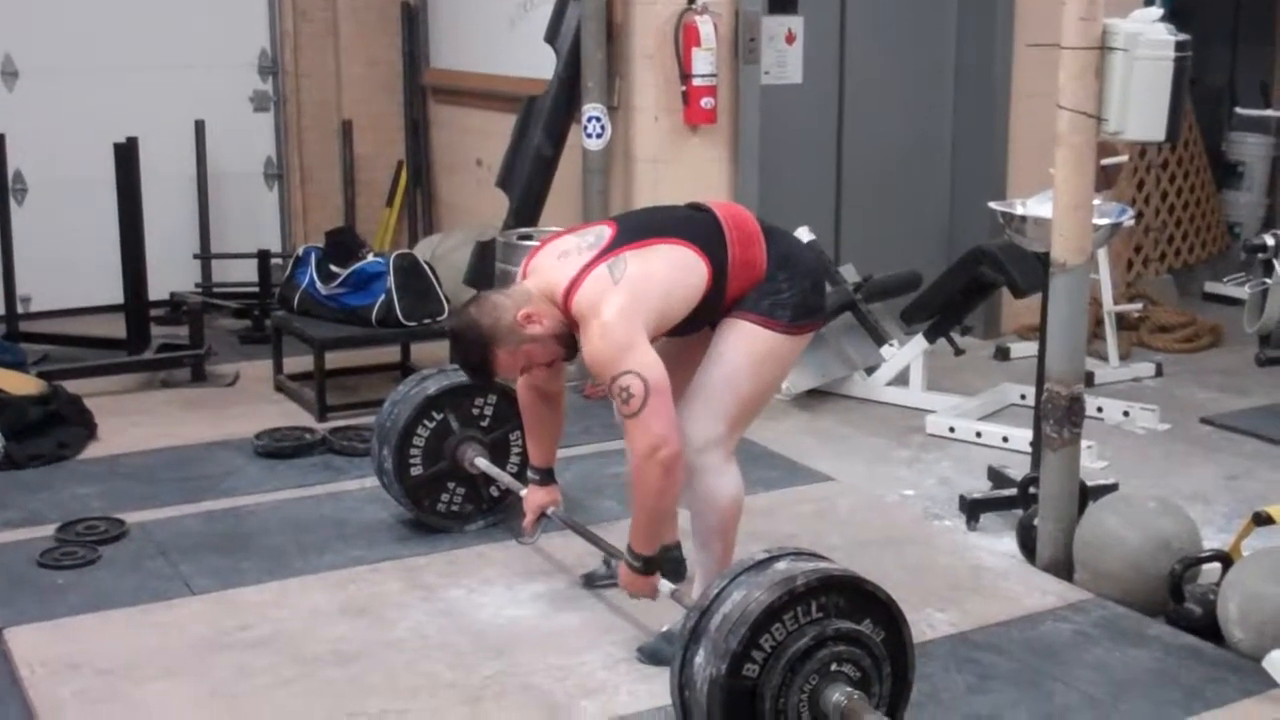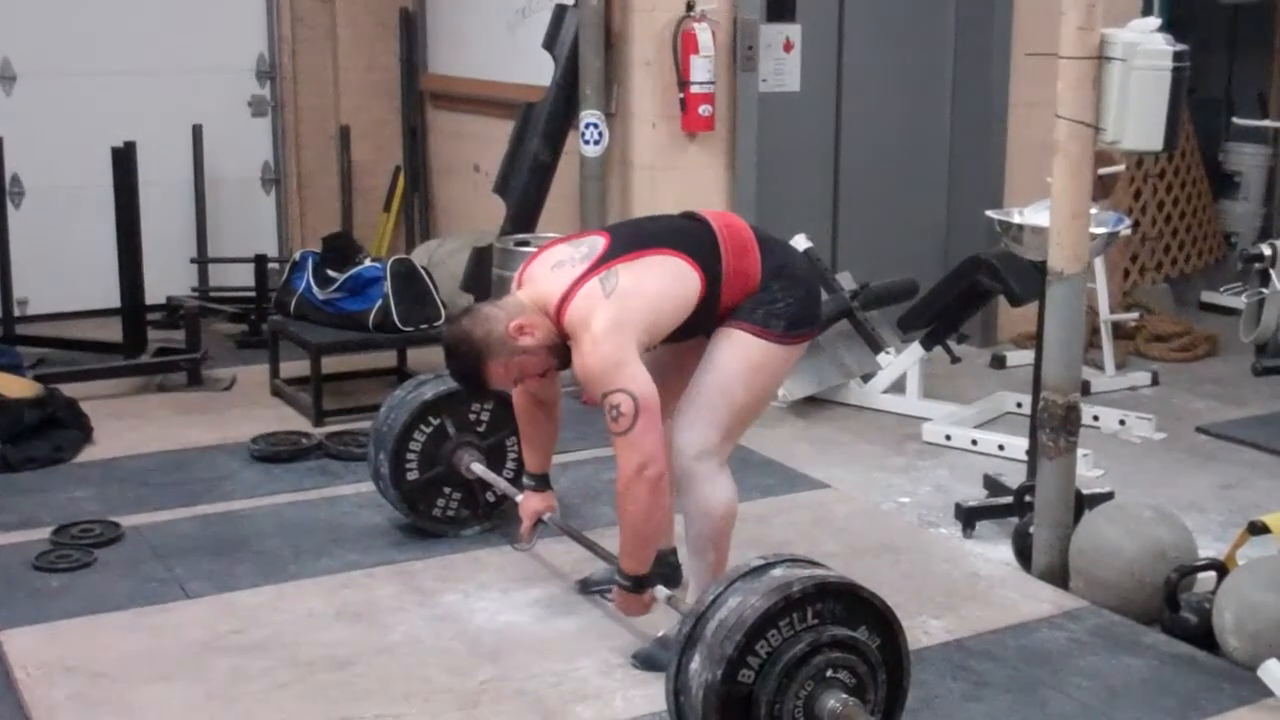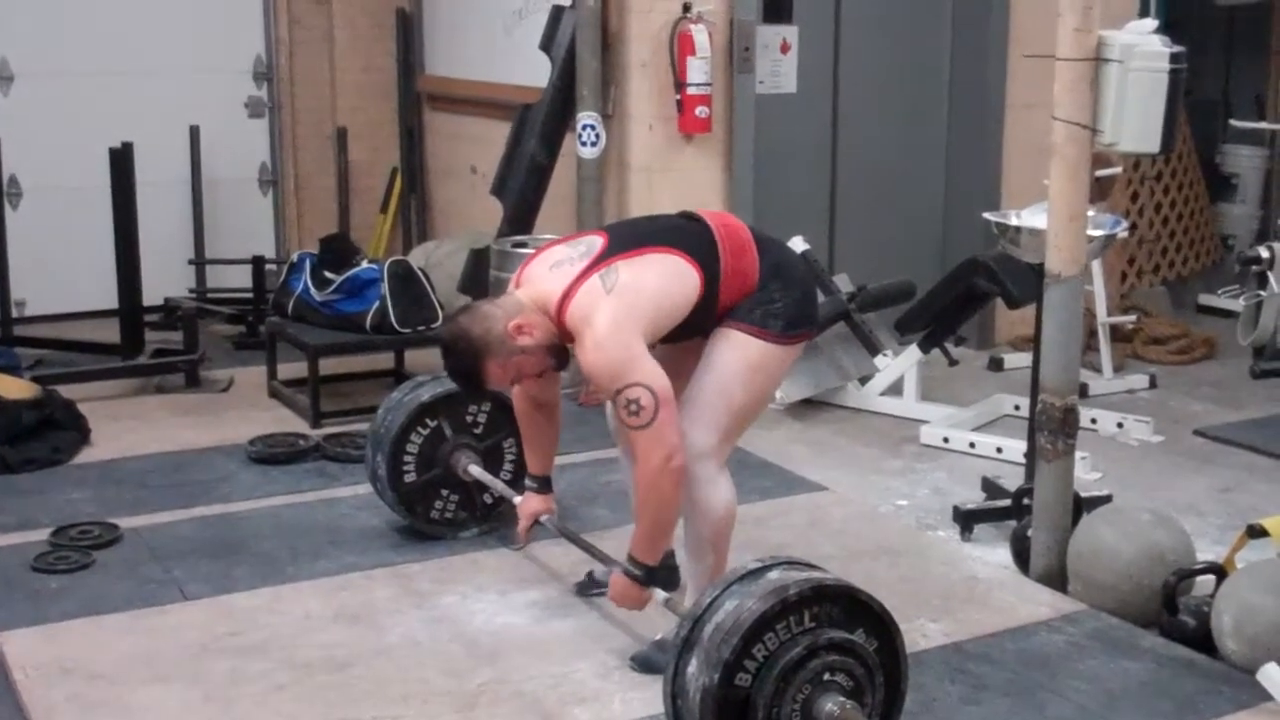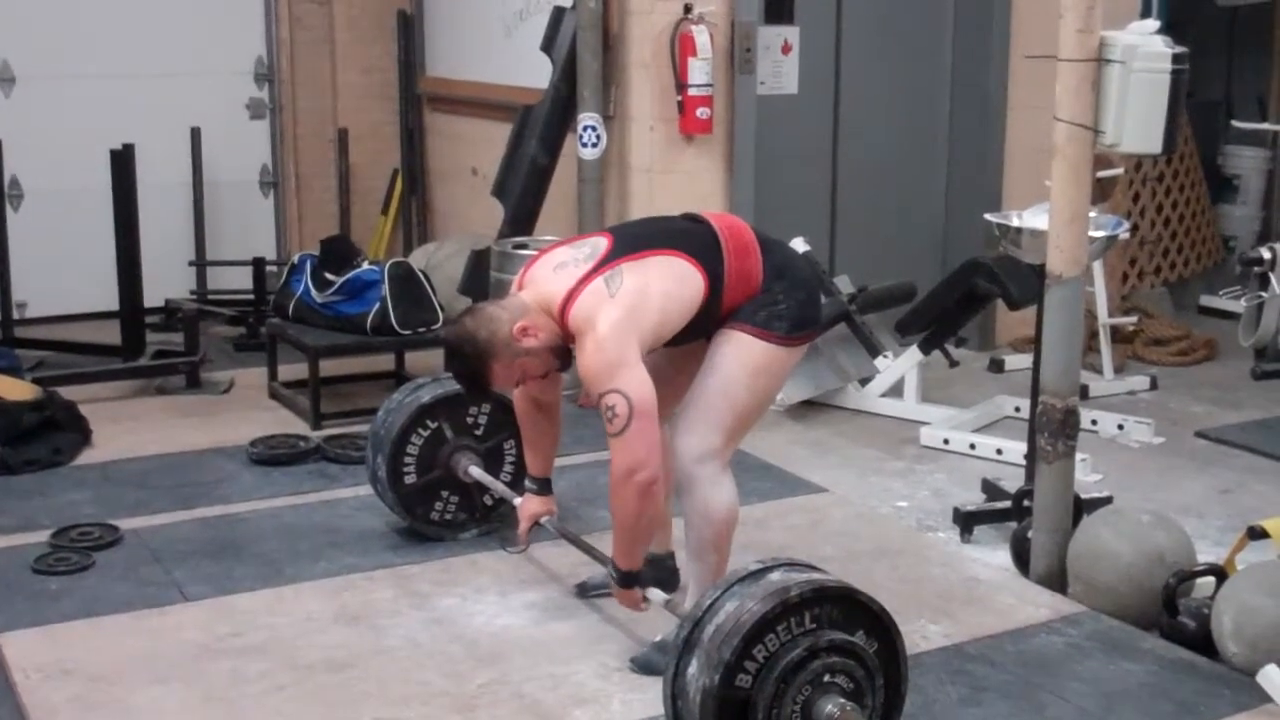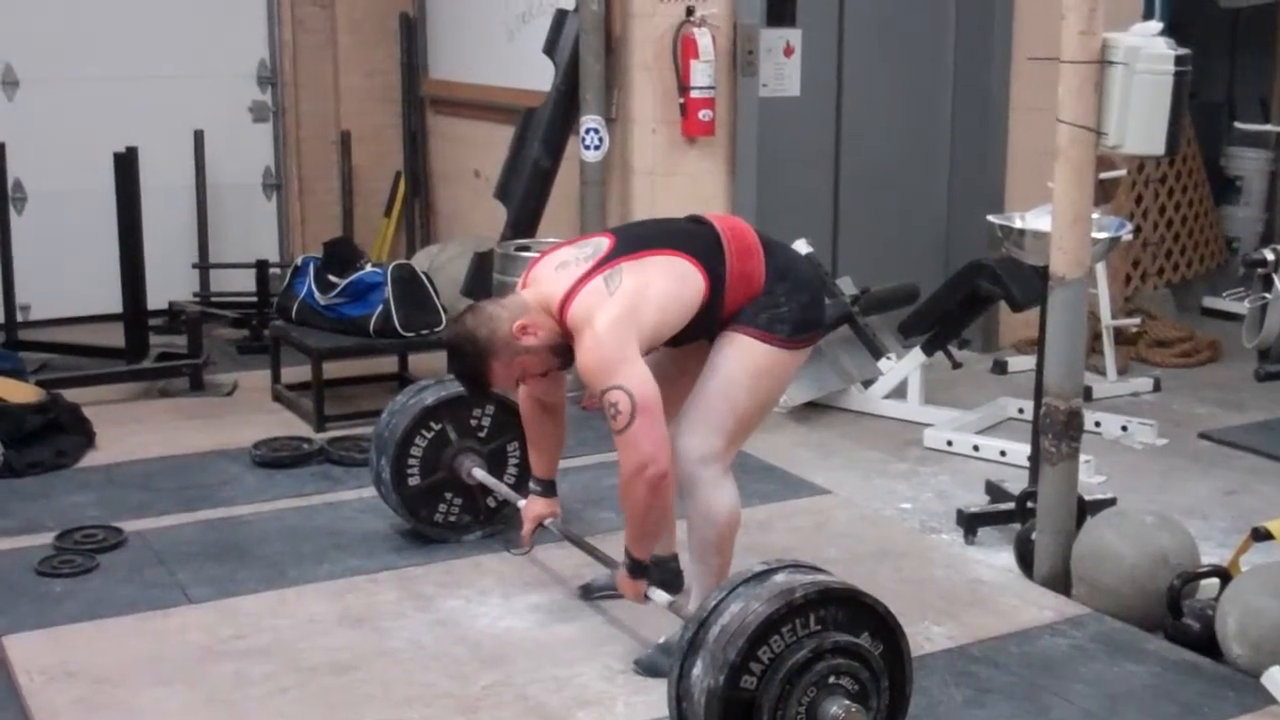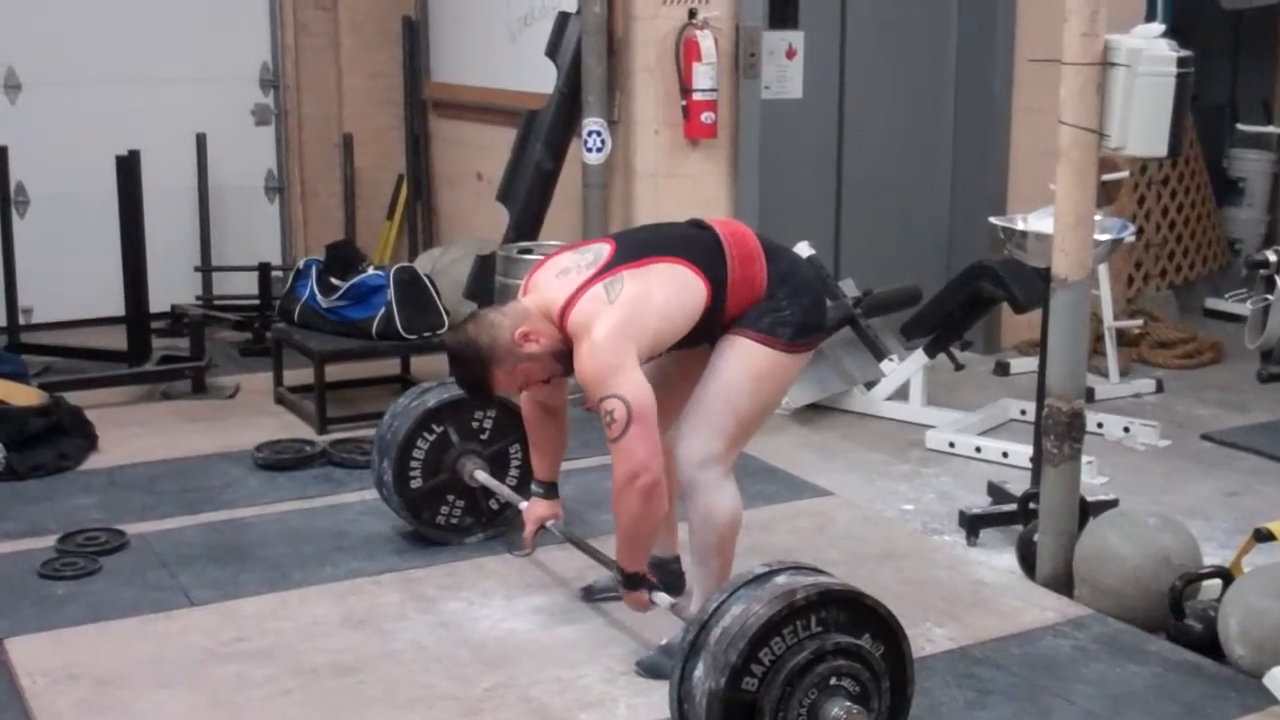
dt=0.3s
person 1, frame 1
left shoulder: (606, 323)
right shoulder: (531, 281)
left elbow: (660, 451)
right elbow: (540, 389)
left wrist: (639, 563)
right wrist: (540, 477)
left hip: (778, 282)
right hip: (720, 268)
left knee: (701, 440)
right knee: (643, 411)
right ankle: (666, 551)
person 1, frame 2
left shoulder: (598, 336)
right shoulder: (526, 290)
left elbow: (645, 469)
right elbow: (536, 398)
left wrist: (632, 583)
right wrist: (536, 483)
left hip: (774, 292)
right hip: (716, 273)
left knee: (693, 448)
right knee: (640, 419)
right ankle: (659, 559)
person 1, frame 3
left shoulder: (600, 332)
right shoulder: (522, 290)
left elbow: (668, 460)
right elbow: (536, 398)
left wrist: (638, 573)
right wrist: (537, 484)
left hip: (770, 293)
right hip: (712, 279)
left knee: (696, 450)
right knee: (630, 419)
right ankle: (661, 562)
person 1, frame 4
left shoulder: (601, 336)
right shoulder: (527, 293)
left elbow: (639, 472)
right elbow: (536, 401)
left wrist: (624, 576)
right wrist: (537, 486)
left hip: (775, 294)
right hip: (718, 275)
left knee: (696, 453)
right knee: (640, 425)
right ankle: (656, 562)
person 1, frame 5
left shoulder: (599, 334)
right shoulder: (530, 293)
left elbow: (649, 467)
right elbow: (541, 399)
left wrist: (634, 566)
right wrist: (541, 487)
left hip: (777, 296)
right hip: (721, 279)
left knee: (696, 453)
right knee: (644, 423)
right ankle: (662, 564)
person 1, frame 6
left shoulder: (599, 341)
right shoulder: (532, 298)
left elbow: (640, 476)
right elbow: (544, 404)
left wrist: (630, 577)
right wrist: (544, 490)
left hip: (780, 299)
right hip: (720, 281)
left knee: (699, 458)
right knee: (640, 424)
right ankle: (662, 564)
